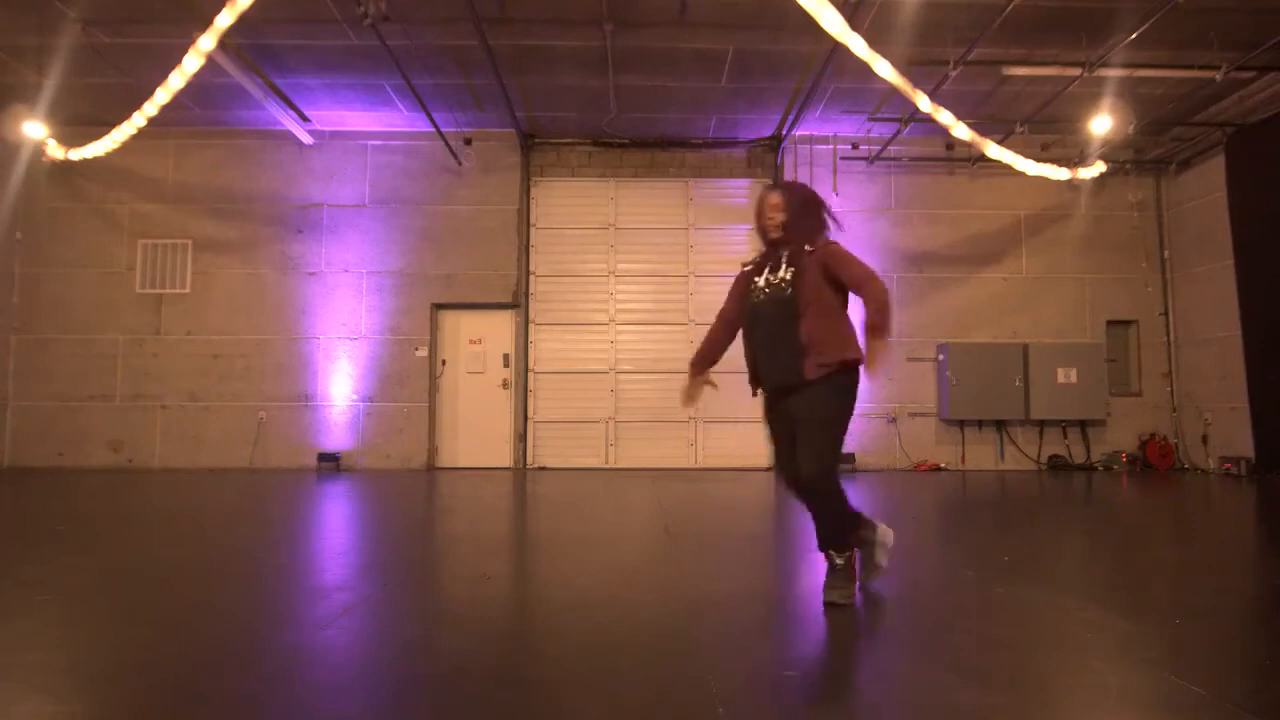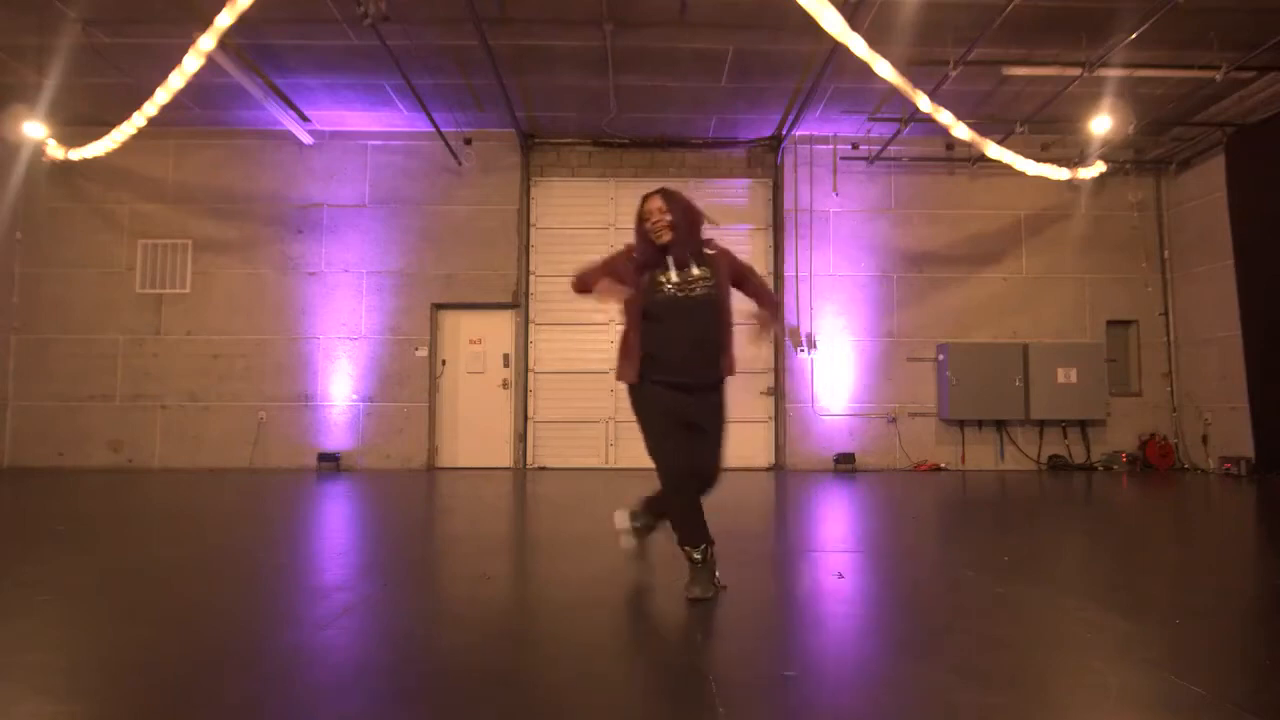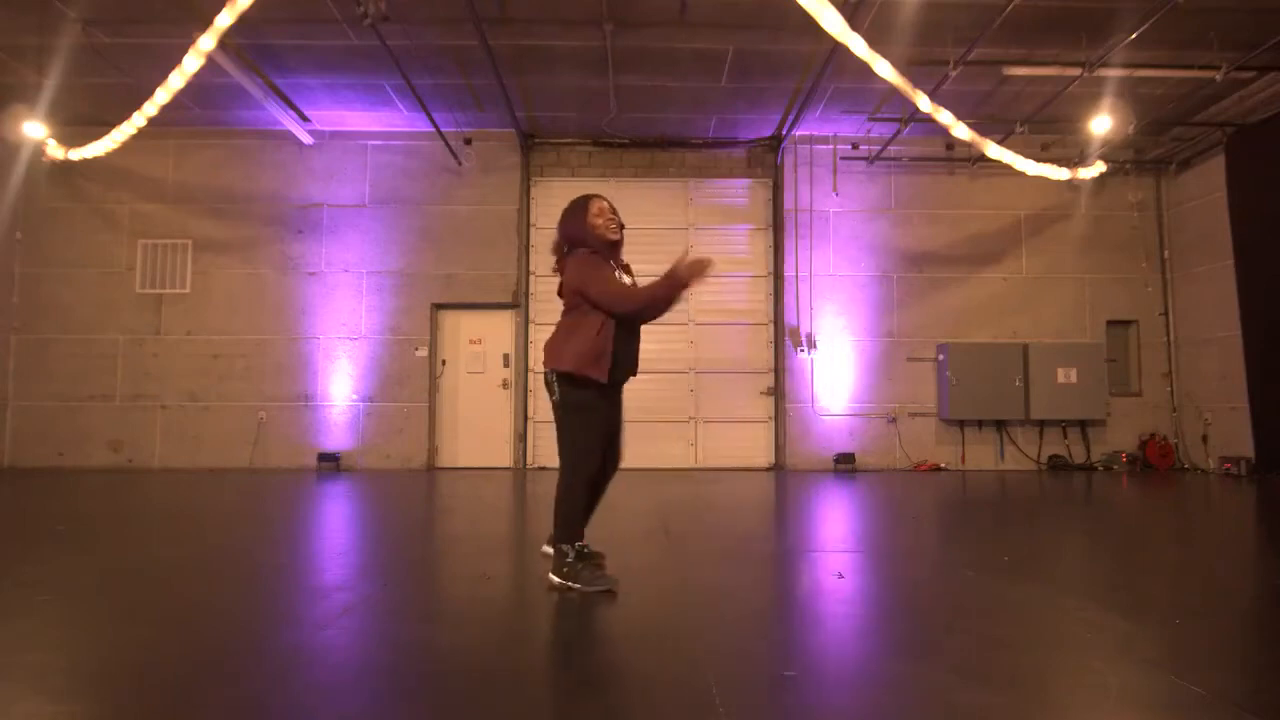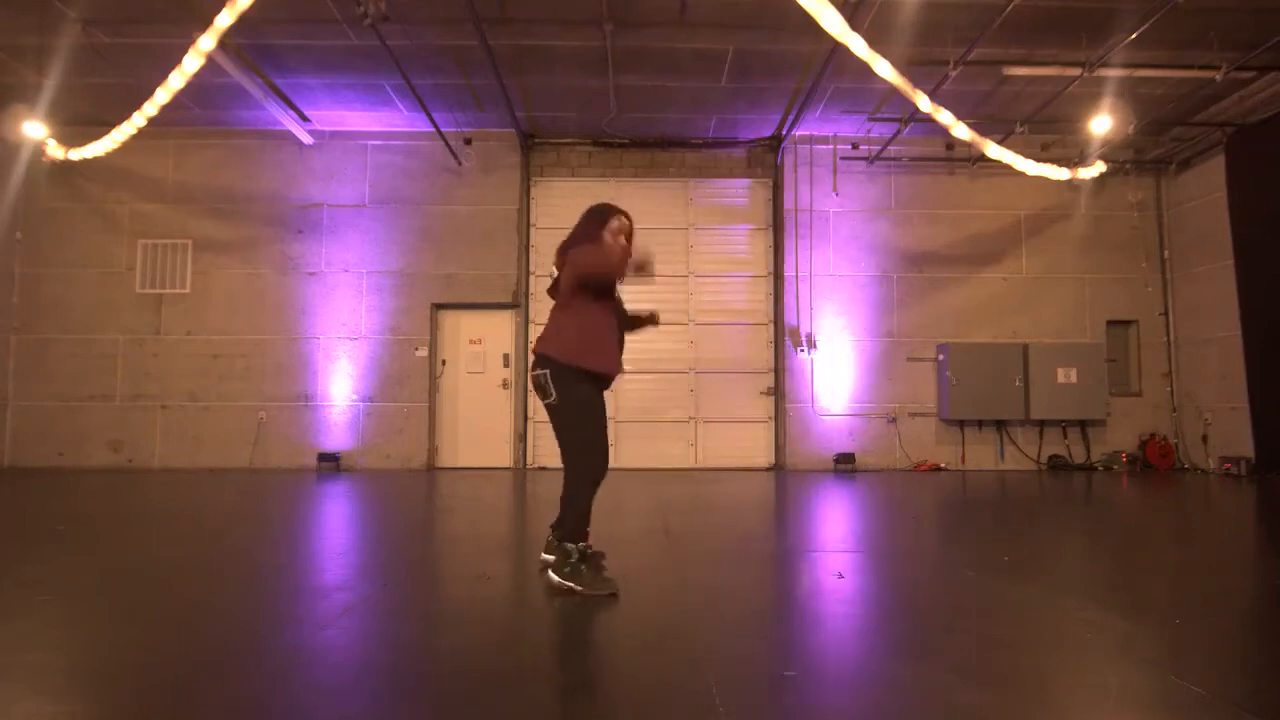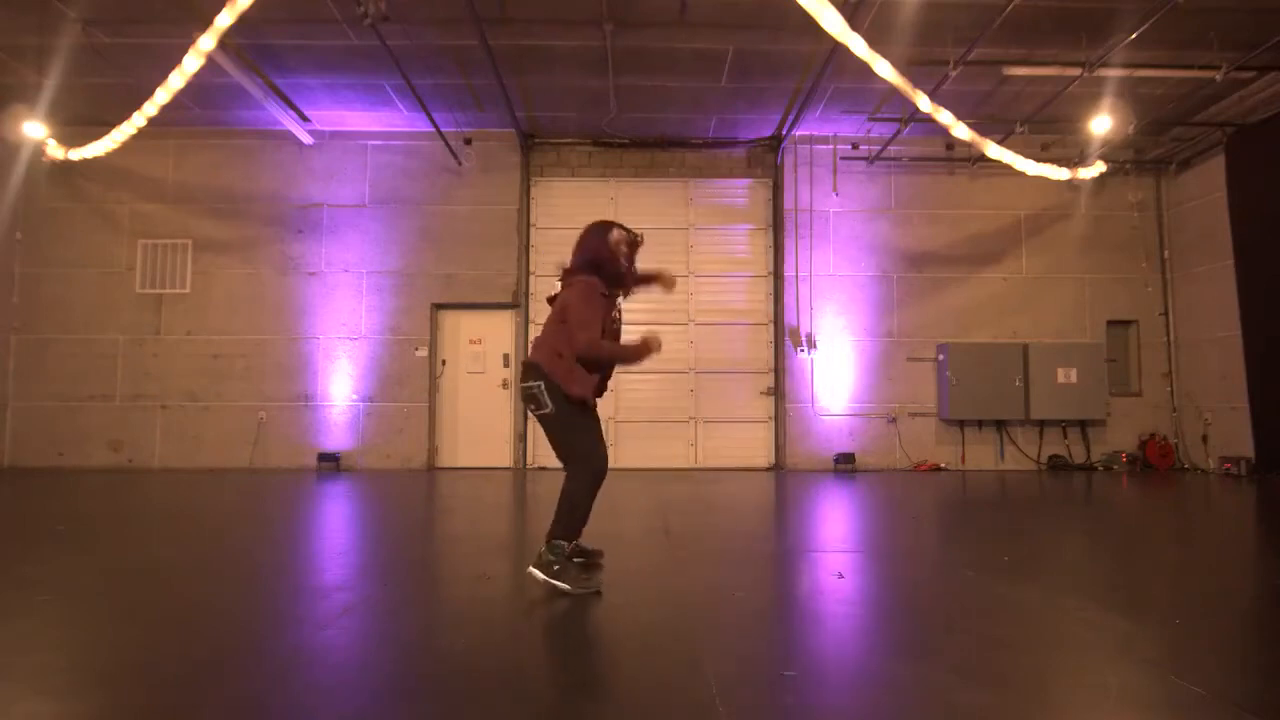
dt=0.7s
person 1, frame 1
left shoulder: (823, 254)
right shoulder: (754, 270)
left elbow: (872, 287)
right elbow: (727, 320)
left wrist: (875, 331)
right wrist: (699, 366)
left hip: (825, 381)
right hip: (779, 390)
left knee: (814, 473)
right knee: (793, 475)
left ankle: (842, 563)
right ankle: (867, 534)
person 1, frame 2
left shoulder: (712, 256)
right shoulder: (636, 261)
left elbow: (750, 279)
right elbow: (583, 279)
left wrist: (768, 306)
right wrist: (602, 284)
left hip: (705, 387)
right hip: (656, 386)
left knee: (703, 471)
right knee: (678, 472)
left ankle: (641, 518)
right ankle: (700, 563)
person 1, frame 3
left shoulder: (610, 264)
right shoulder: (584, 263)
left elbow: (640, 311)
right elbow: (624, 302)
left wrist: (677, 281)
right wrist: (675, 278)
left hip: (603, 378)
right hip: (576, 376)
left knee: (605, 462)
right knee: (580, 465)
left ankle: (563, 538)
right ankle: (567, 561)
person 1, frame 4
left shoulder: (596, 274)
right shoulder: (583, 259)
left elbow: (613, 321)
right elbow: (609, 264)
left wrist: (642, 318)
right wrist: (638, 263)
left hip: (580, 376)
right hip: (561, 373)
left knee: (591, 462)
right knee: (586, 462)
left ankle: (561, 542)
right ankle: (569, 560)
person 1, frame 5
left shoulder: (602, 285)
right shoulder: (585, 288)
left elbow: (624, 279)
right elbow: (589, 346)
left wrist: (654, 276)
right wrist: (637, 350)
left hip: (567, 386)
right hip: (550, 384)
left knee: (590, 465)
right knee: (590, 464)
left ankle: (564, 544)
right ankle: (553, 557)
